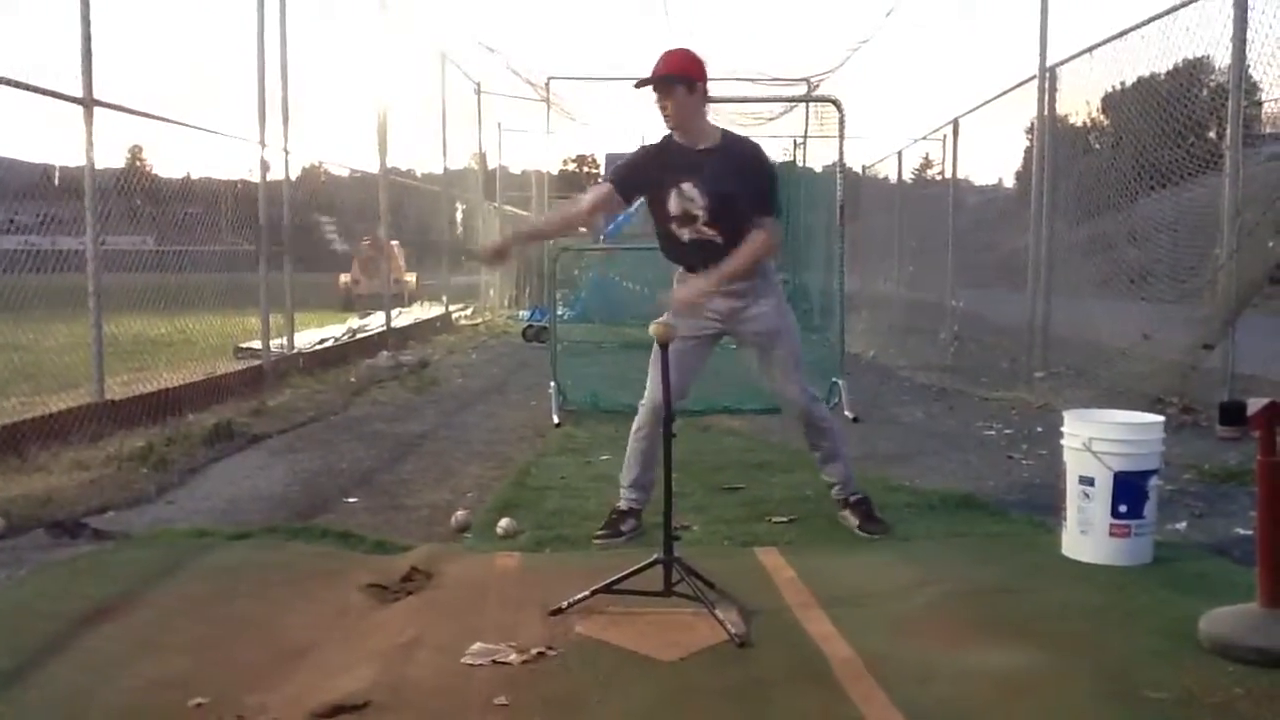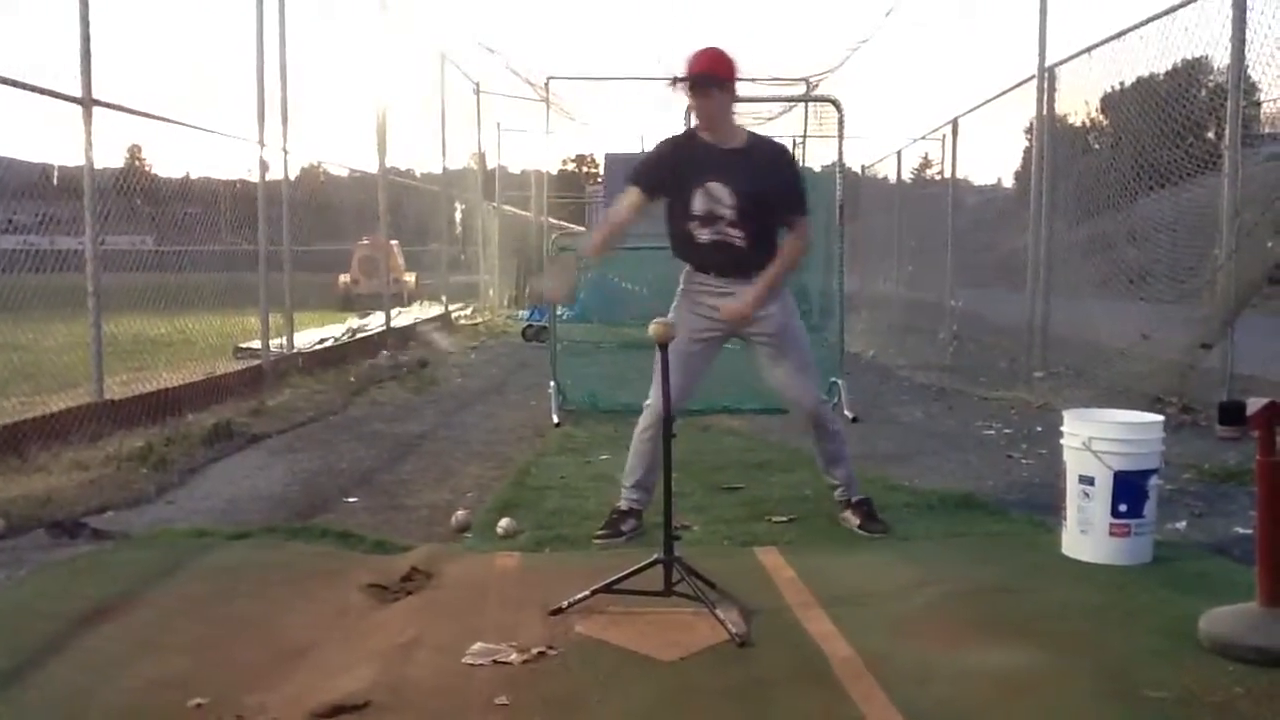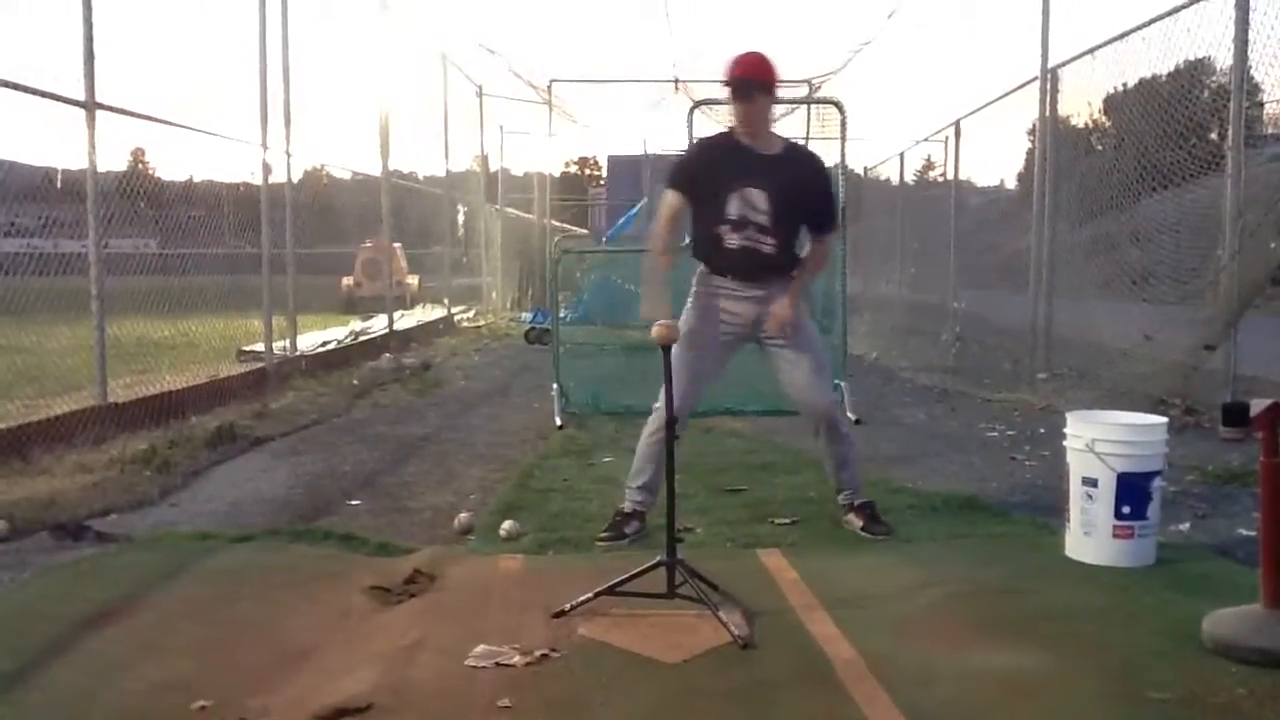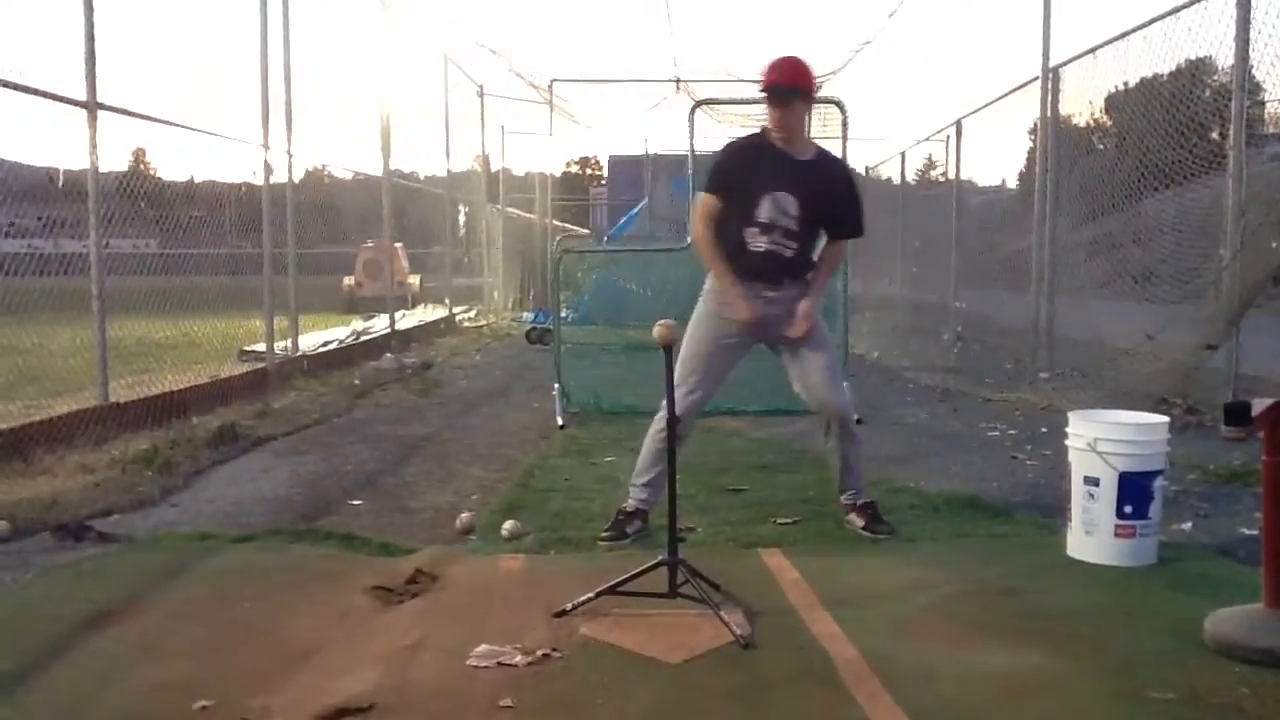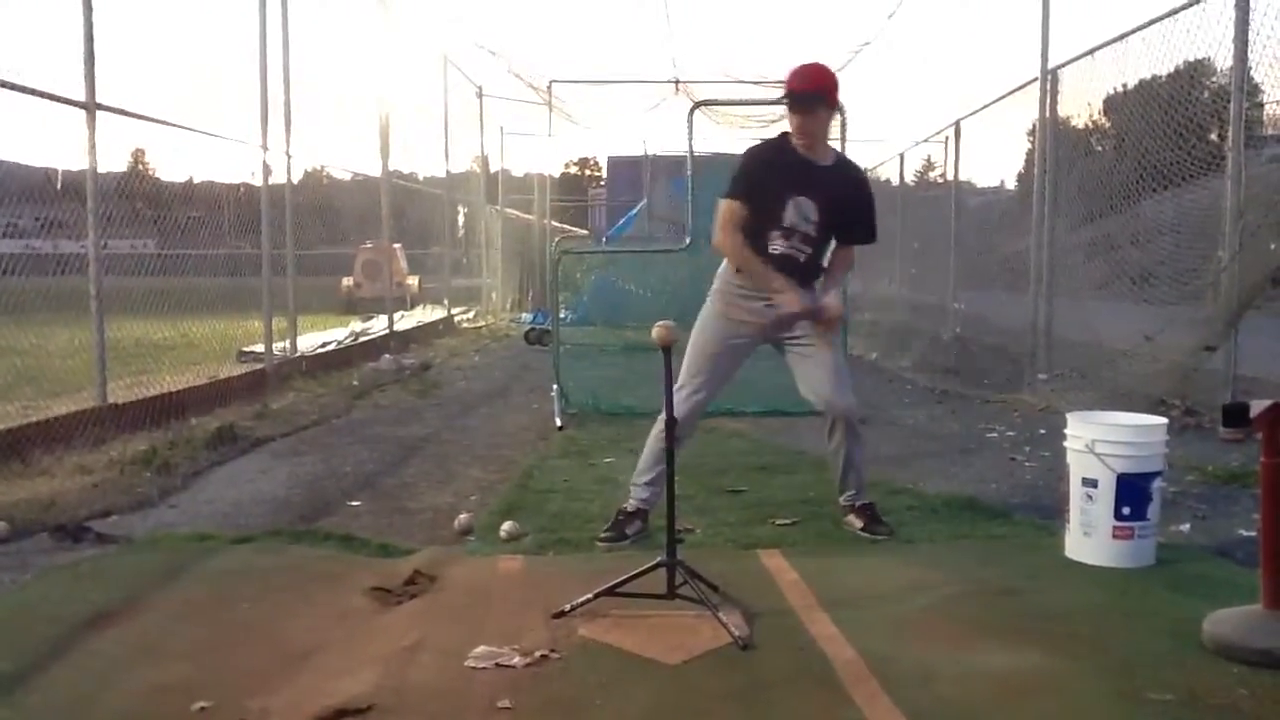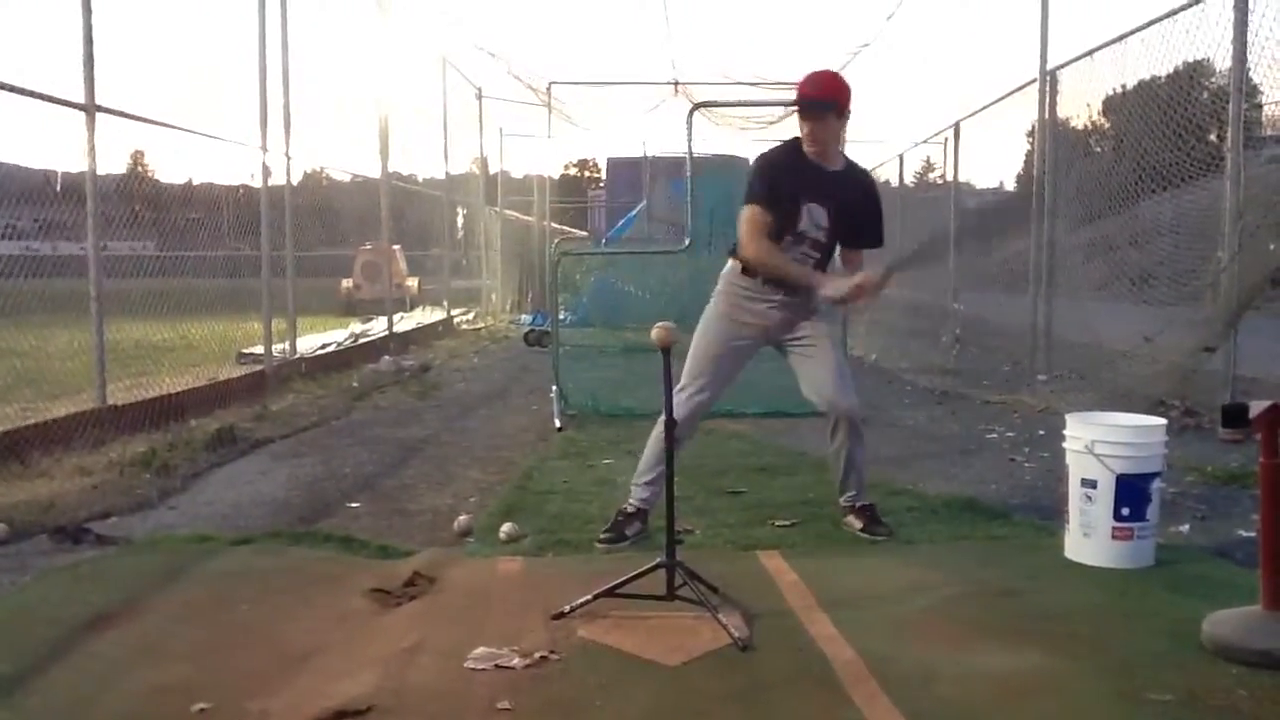
dt=0.1s
person 1, frame 1
left shoulder: (745, 158)
right shoulder: (651, 160)
left elbow: (767, 237)
right elbow: (587, 208)
left wrist: (711, 284)
right wrist: (515, 238)
left hip: (750, 288)
right hip: (689, 290)
left knee: (802, 398)
right knee: (657, 402)
left ankle: (847, 495)
right ankle: (630, 505)
person 1, frame 2
left shoulder: (772, 159)
right shoulder: (674, 155)
left elbow: (798, 237)
right elbow: (624, 213)
left wrist: (757, 293)
right wrist: (573, 263)
left hip: (765, 292)
right hip: (700, 290)
left knee: (809, 401)
right knee: (662, 403)
left ankle: (849, 497)
right ankle: (632, 505)
person 1, frame 3
left shoulder: (806, 167)
right shoulder: (709, 155)
left elbow: (820, 244)
right elbow: (666, 222)
left wrist: (791, 298)
right wrist: (655, 289)
left hip: (780, 295)
right hip: (715, 293)
left knee: (821, 404)
right knee: (672, 404)
left ankle: (852, 500)
right ankle: (635, 506)
person 1, frame 4
left shoulder: (833, 174)
right shoulder: (738, 156)
left elbow: (836, 246)
right elbow: (702, 227)
left wrist: (812, 300)
right wrist: (733, 295)
left hip: (793, 297)
right hip: (729, 294)
left knee: (833, 402)
right knee: (680, 403)
left ankle: (854, 501)
right ankle: (637, 505)
person 1, frame 5
left shoulder: (851, 182)
right shoulder: (763, 160)
left elbow: (844, 253)
right elbow: (725, 237)
left wrist: (832, 297)
right wrist: (781, 290)
left hip: (803, 303)
right hip: (738, 293)
left knee: (841, 402)
right knee: (686, 403)
left ankle: (854, 502)
right ankle: (638, 505)
person 1, frame 6
left shoulder: (860, 187)
right shoulder: (775, 165)
left elbow: (853, 257)
right elbow: (751, 244)
left wrist: (860, 283)
right wrist: (824, 282)
left hip: (805, 308)
right hip: (743, 294)
left knee: (843, 404)
right knee: (688, 404)
left ankle: (854, 503)
right ankle: (638, 506)
